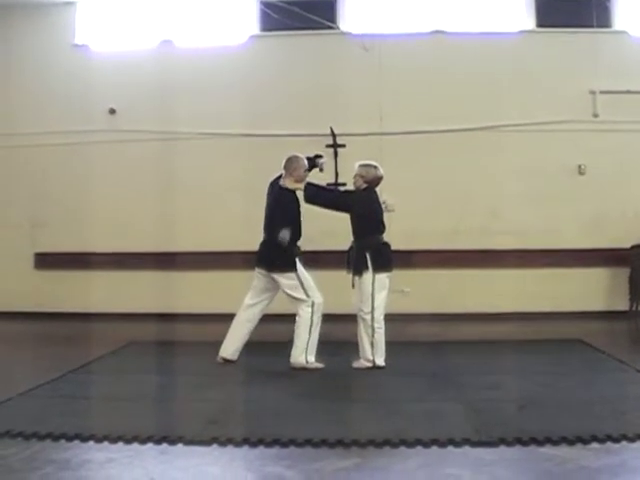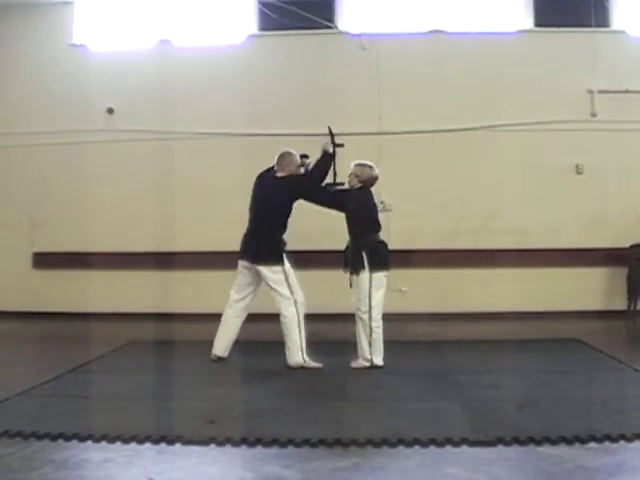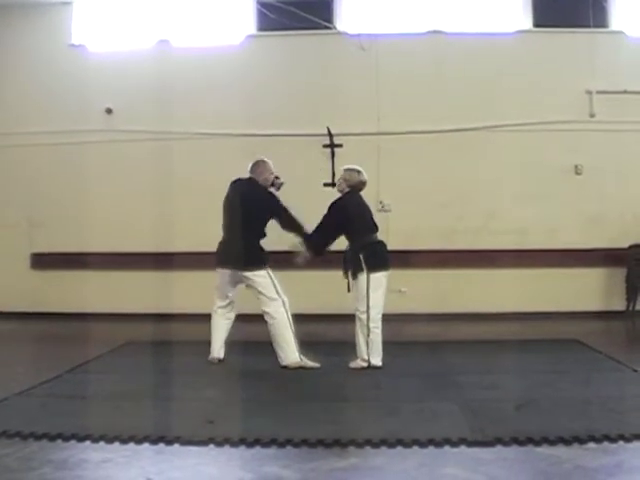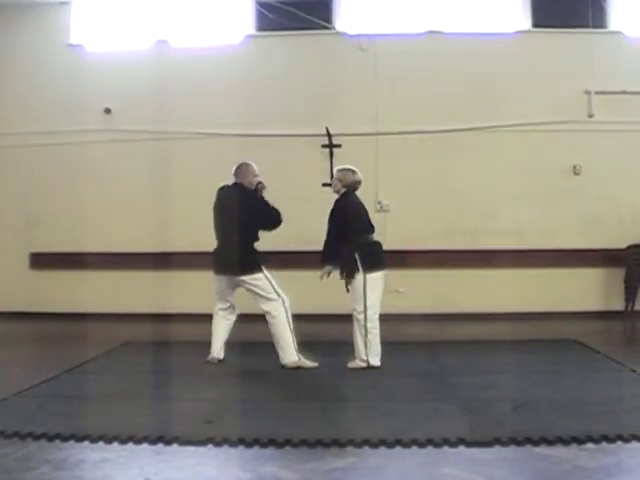
dt=0.3s
person 1, frame 1
left shoulder: (276, 186)
right shoulder: (285, 196)
left elbow: (294, 165)
right elbow: (280, 220)
left wrist: (314, 160)
right wrist: (282, 233)
left hip: (266, 256)
right hip: (282, 259)
left knee: (252, 305)
right knee: (312, 302)
left ankle: (227, 352)
right ankle: (302, 358)
person 1, frame 2
left shoulder: (264, 178)
right shoulder: (285, 185)
left elbow: (278, 168)
right elbow: (314, 178)
left wrist: (300, 162)
right wrist: (327, 154)
left hip: (249, 250)
right hip: (269, 253)
left knee: (237, 300)
right knee: (291, 301)
left ankle: (219, 350)
right ankle: (298, 357)
person 1, frame 3
left shoulder: (234, 187)
right shoulder: (263, 195)
right elbow: (285, 217)
left wrist: (269, 186)
right wrist: (305, 236)
left hip: (226, 256)
right hip: (250, 257)
left knee: (222, 305)
right knee: (276, 305)
left ankle: (216, 352)
right ankle: (292, 357)
person 1, frame 4
left shoulder: (222, 194)
right shoulder: (250, 198)
right elbow: (274, 220)
left hip: (222, 261)
right hip: (245, 262)
left knee: (223, 307)
right knee: (277, 304)
left ankle: (215, 353)
right ankle: (291, 357)
person 2, frame 1
left shoulder: (364, 199)
right shoulder: (364, 198)
left elbow: (331, 198)
right elbow: (335, 196)
left wrist: (302, 187)
right wrist: (305, 187)
left hip: (372, 260)
right hip: (370, 258)
left knee: (371, 311)
right knee: (366, 311)
left ankle: (375, 358)
right ankle: (370, 356)
person 2, frame 2
left shoulder: (358, 198)
right shoulder: (359, 197)
left elbow: (325, 196)
right elbow: (329, 196)
left hip: (369, 259)
right hip: (368, 257)
left knee: (368, 311)
right knee: (365, 310)
left ankle: (373, 358)
right ankle: (368, 356)
person 2, frame 3
left shoulder: (343, 204)
right shoulder: (353, 202)
left elbow: (326, 229)
right elbow: (333, 231)
left wrist: (308, 250)
right wrist: (313, 248)
left hip: (368, 260)
right hip: (371, 258)
left knee: (368, 312)
right knee: (365, 311)
left ankle: (372, 358)
right ankle: (367, 356)
person 2, frame 4
left shoulder: (343, 204)
right shoulder: (351, 202)
left elbow: (335, 235)
left wrist: (329, 262)
right wrist: (344, 264)
left hip: (364, 262)
right hip: (368, 259)
left knee: (365, 312)
right knee: (363, 311)
left ankle: (370, 358)
right ankle: (366, 356)
